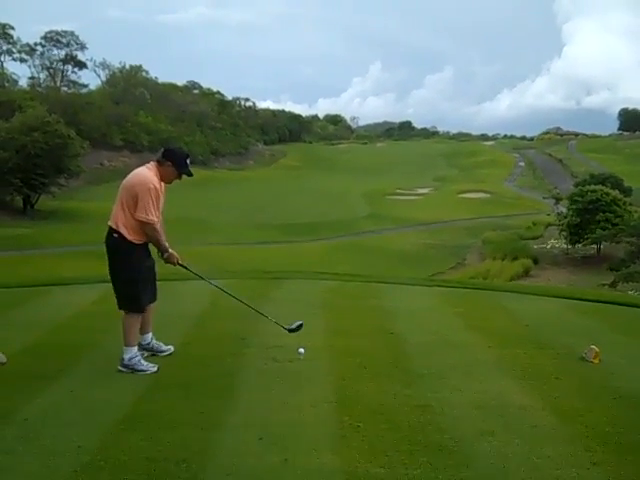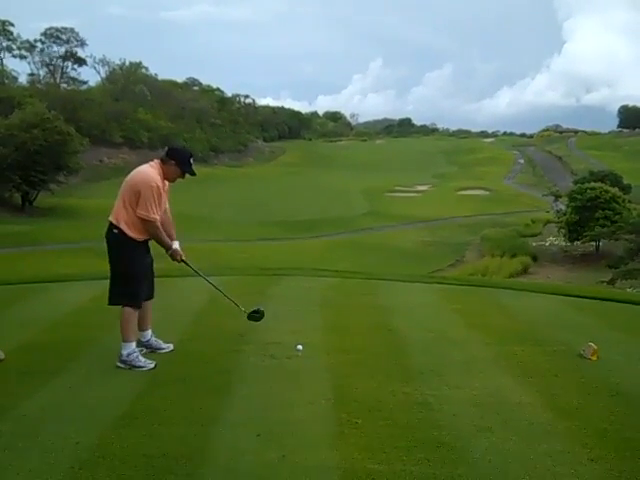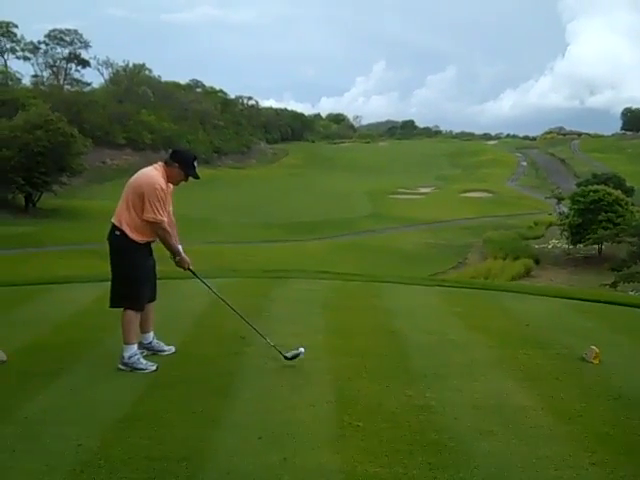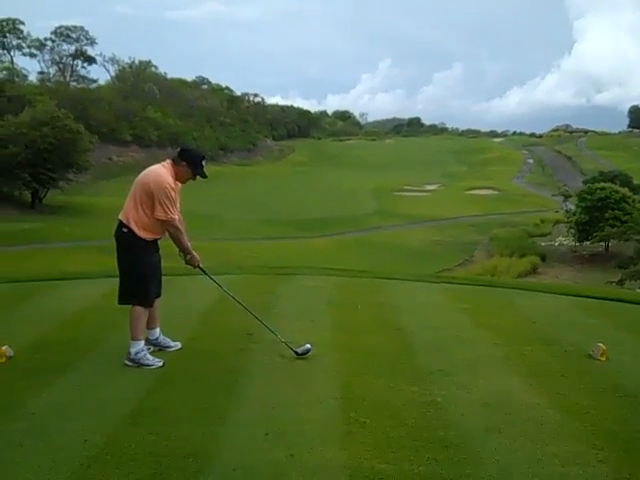
dt=0.4s
person 1, frame 1
left shoulder: (156, 178)
right shoulder: (148, 182)
left elbow: (156, 219)
right elbow: (148, 226)
left wrist: (165, 246)
right wrist: (166, 251)
left hip: (136, 242)
right hip: (125, 243)
left knee: (146, 295)
right knee: (134, 301)
left ankle: (146, 342)
right ankle: (129, 357)
person 1, frame 2
left shoulder: (159, 177)
right shoulder: (150, 180)
left elbow: (164, 213)
right elbow: (151, 223)
left wrist: (175, 242)
right wrist: (169, 248)
left hip: (135, 238)
right hip: (124, 239)
left knee: (145, 292)
right knee: (131, 297)
left ankle: (145, 339)
right ankle: (127, 353)
person 1, frame 3
left shoulder: (163, 179)
right shoulder: (154, 183)
left elbow: (168, 218)
right elbow: (160, 227)
left wrist: (178, 248)
right wrist: (177, 254)
left hip: (139, 240)
right hip: (127, 241)
left knee: (147, 294)
right knee: (133, 299)
left ankle: (147, 341)
right ankle: (129, 355)
person 1, frame 4
left shoulder: (170, 176)
right shoulder: (163, 181)
left elbow: (176, 216)
right elbow: (171, 225)
left wrist: (187, 246)
right wrist: (188, 253)
left hip: (145, 237)
right hip: (134, 238)
left knee: (152, 291)
right knee: (141, 295)
left ankle: (154, 337)
right ankle: (136, 351)
